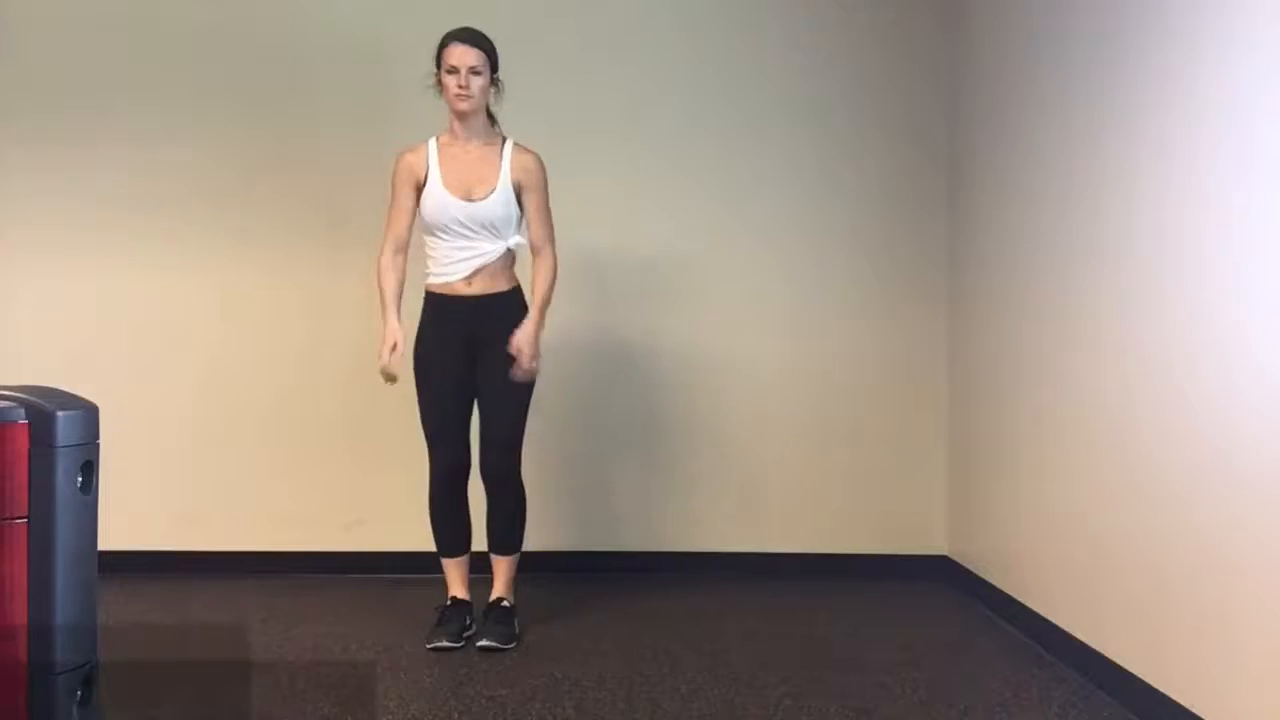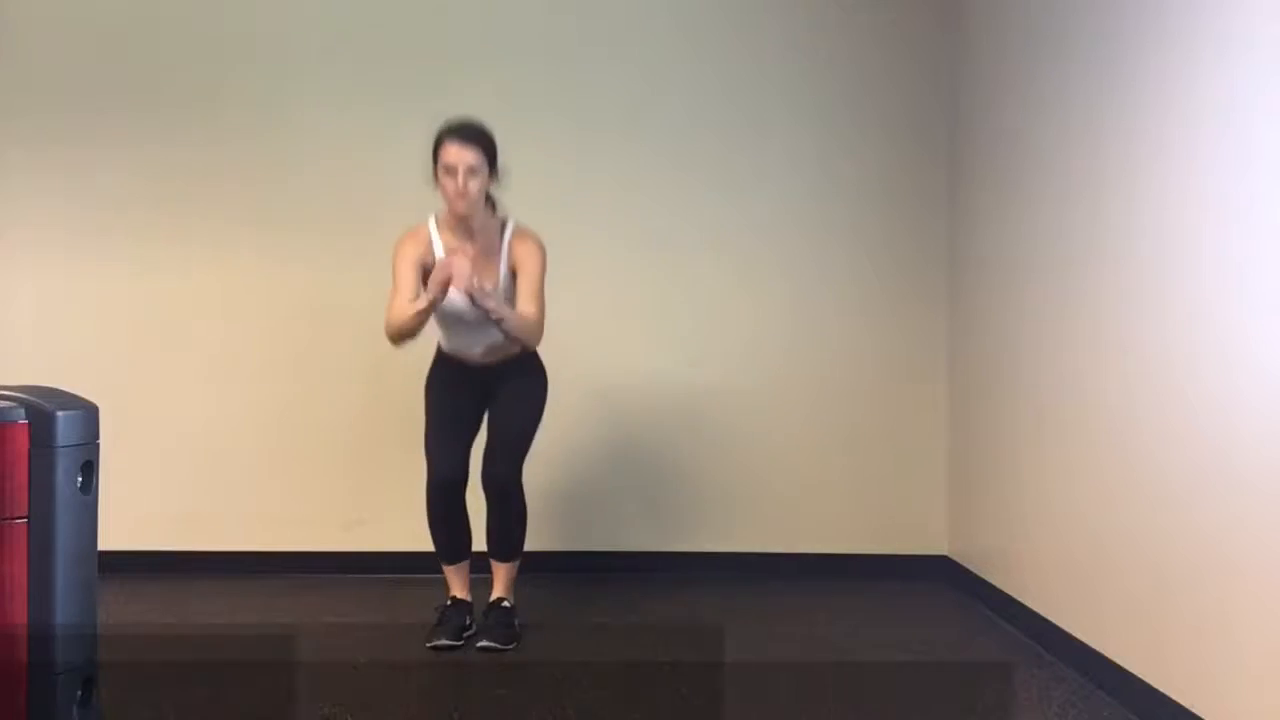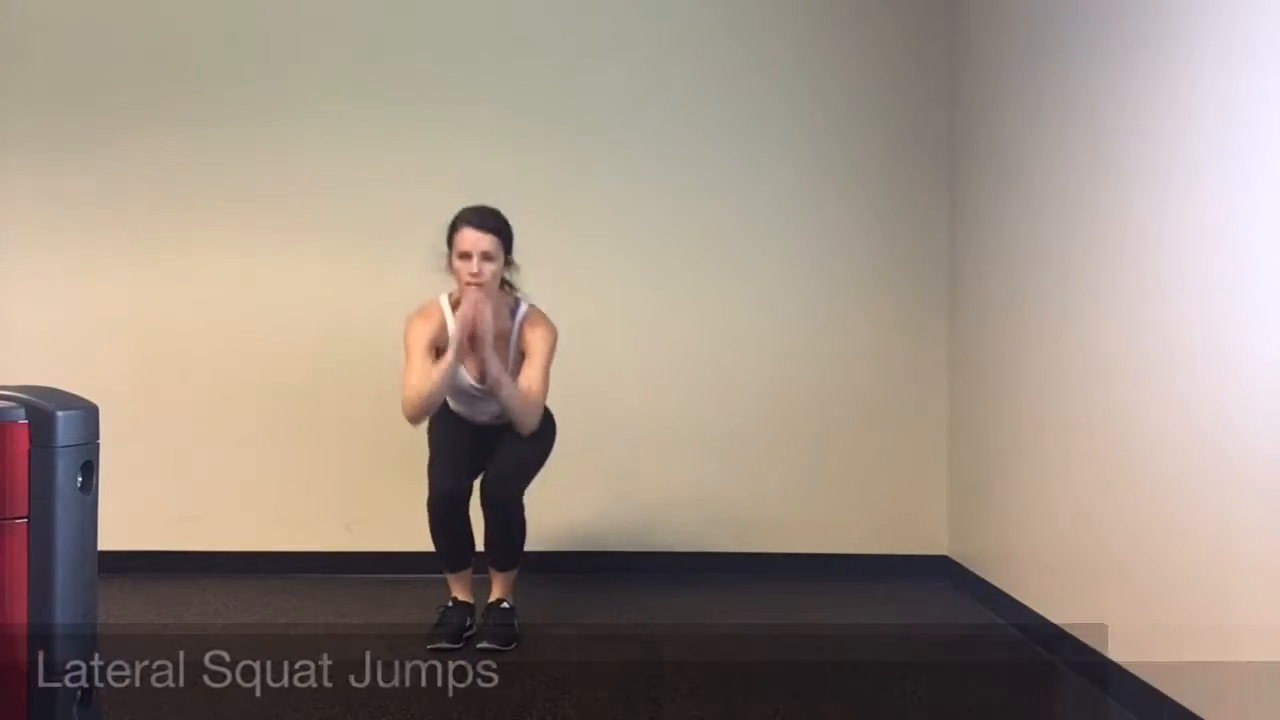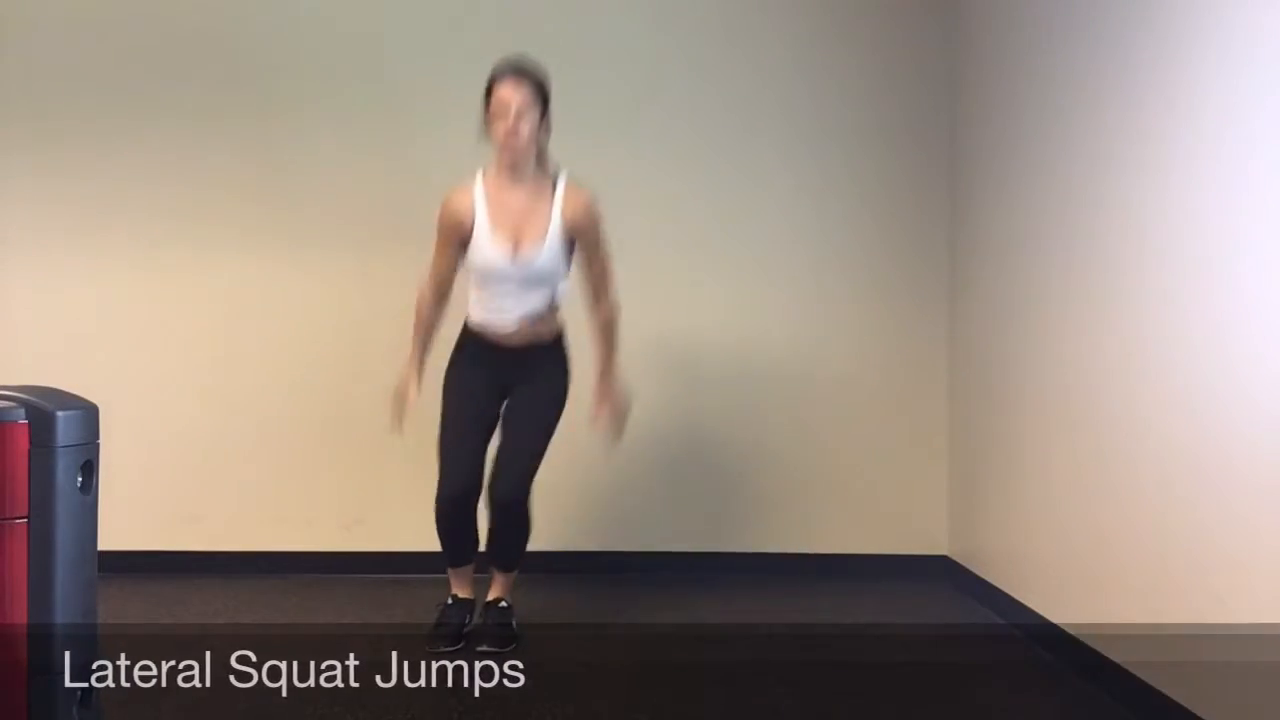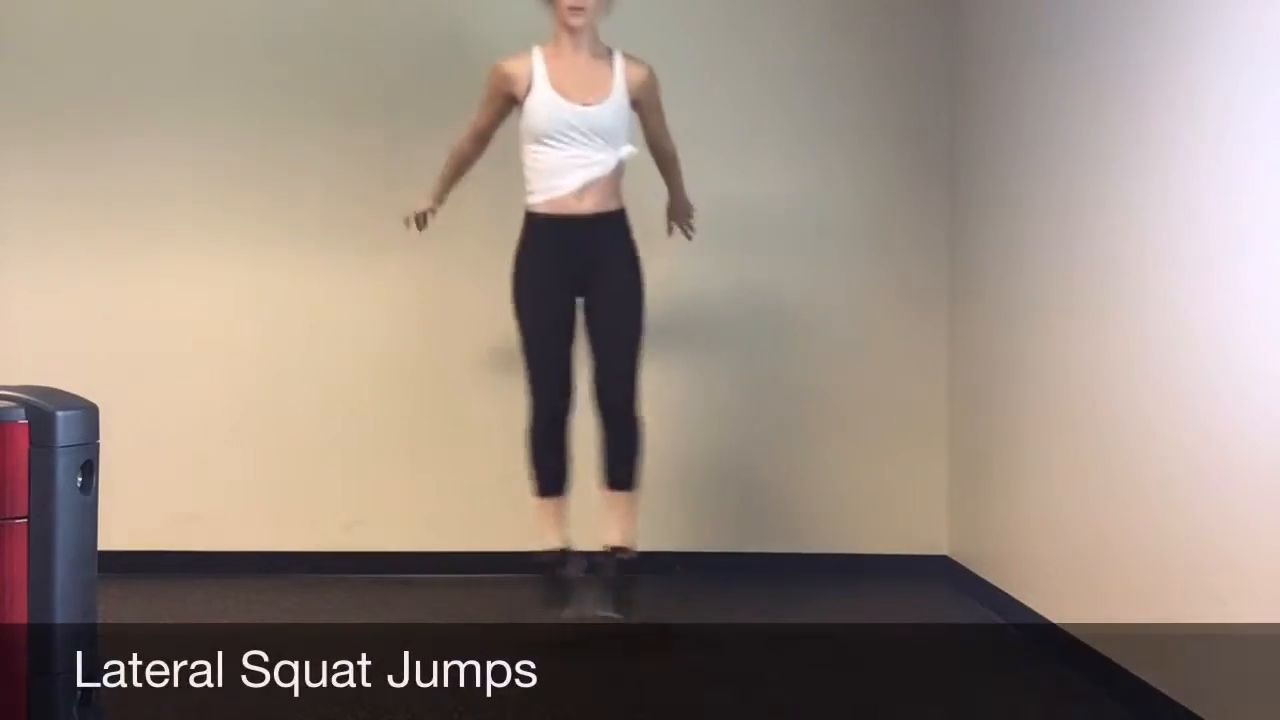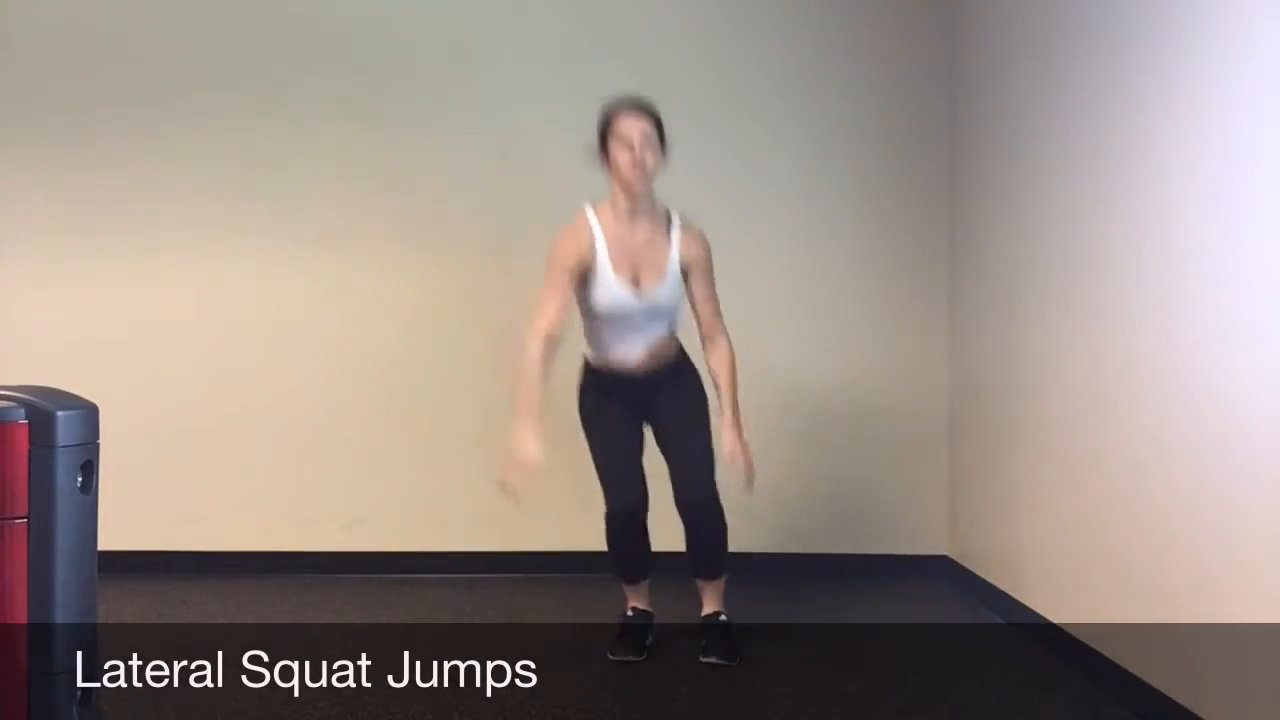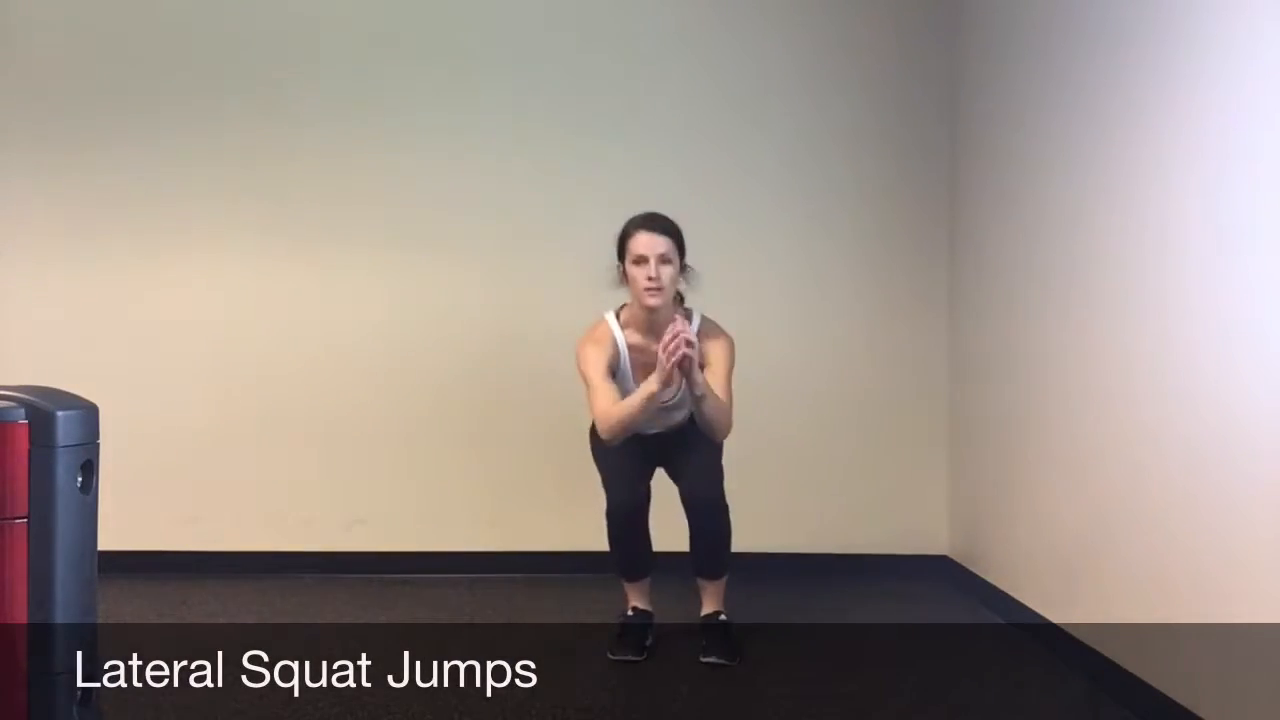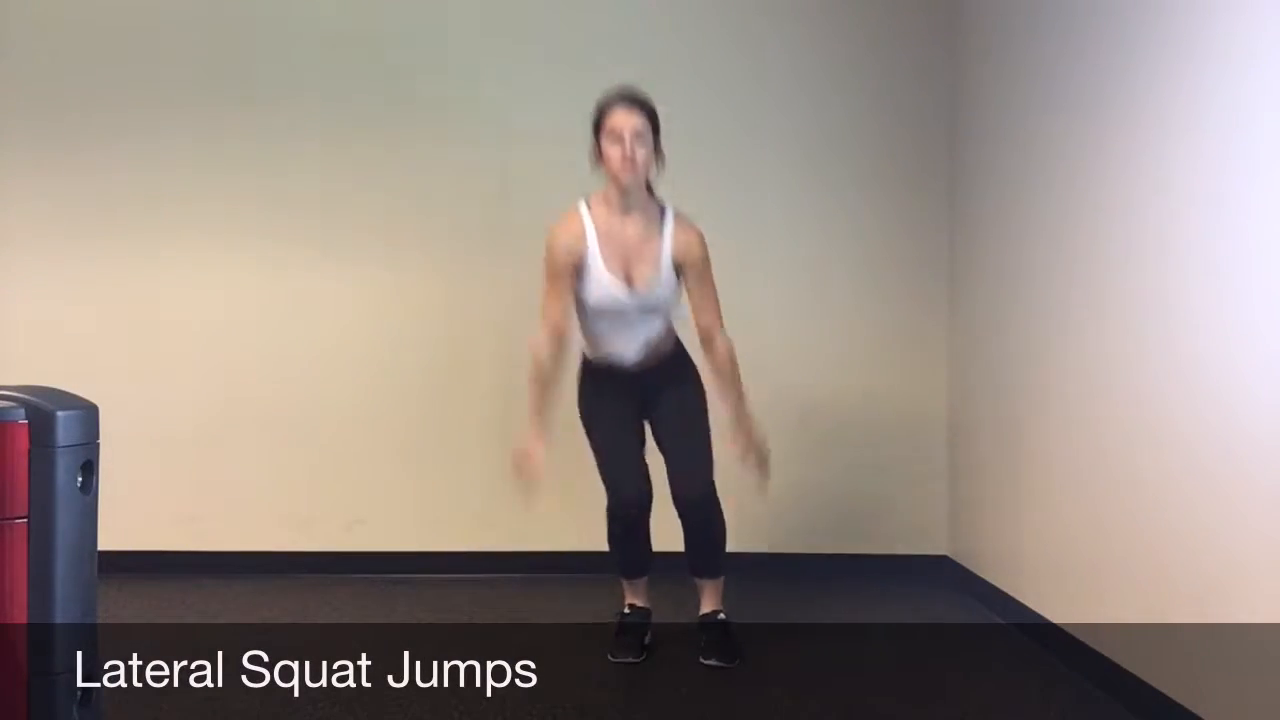
dt=0.3s
person 1, frame 1
left shoulder: (522, 162)
right shoulder: (415, 161)
left elbow: (545, 256)
right elbow: (393, 249)
left wrist: (533, 323)
right wrist: (390, 321)
left hip: (504, 322)
right hip: (442, 322)
left knee: (500, 462)
right knee: (447, 463)
left ankle: (502, 599)
right ankle: (457, 599)
person 1, frame 2
left shoulder: (523, 245)
right shoulder: (417, 243)
left elbow: (532, 329)
right elbow: (396, 329)
left wrist: (485, 298)
right wrist: (433, 294)
left hip: (516, 375)
right hip: (453, 375)
left knee: (501, 474)
right knee: (444, 476)
left ankle: (502, 601)
right ankle: (458, 599)
person 1, frame 3
left shoulder: (535, 327)
right shoulder: (428, 323)
left elbow: (527, 414)
right elbow: (413, 408)
left wrist: (491, 352)
right wrist: (455, 353)
left hip: (518, 430)
right hip: (459, 426)
left knee: (500, 492)
right knee: (446, 496)
left ankle: (502, 603)
right ankle: (460, 602)
person 1, frame 4
left shoulder: (574, 205)
right shoulder: (463, 205)
left elbow: (602, 299)
right elbow: (434, 292)
left wrist: (608, 375)
right wrist: (413, 367)
left hip: (542, 365)
right hip: (476, 359)
left knee: (509, 487)
right knee: (455, 489)
left ankle: (500, 600)
right ankle: (459, 598)
person 1, frame 5
left shoulder: (633, 76)
right shoulder: (518, 74)
left elbow: (662, 145)
right elbow: (473, 140)
left wrist: (679, 199)
right wrist: (434, 200)
left hip: (611, 246)
right hip: (544, 248)
left knee: (617, 398)
right knee: (550, 401)
left ankle: (621, 546)
right ankle: (555, 545)
person 1, frame 6
left shoulder: (687, 240)
right shoulder: (581, 238)
left elbow: (716, 337)
right elbow: (542, 334)
left wrist: (732, 423)
right wrist: (527, 426)
left hip: (673, 380)
right hip: (606, 388)
left knee: (697, 493)
right knee: (625, 499)
left ankle: (714, 614)
right ankle: (636, 610)
person 1, frame 7
left shoulder: (711, 338)
right shoulder: (601, 340)
left elbow: (722, 423)
right elbow: (608, 423)
left wrist: (693, 379)
right wrist: (657, 381)
left hip: (687, 435)
right hip: (627, 439)
left knee: (708, 503)
right knee: (626, 505)
left ankle: (713, 615)
right ankle: (637, 611)
person 1, frame 8
left shoulder: (683, 237)
right shoulder: (571, 234)
left elbow: (713, 334)
right elbow: (550, 337)
left wrist: (742, 418)
right wrist: (536, 426)
left hip: (671, 378)
right hip: (604, 384)
left knee: (697, 493)
right knee: (628, 494)
left ankle: (712, 613)
right ankle: (634, 608)
